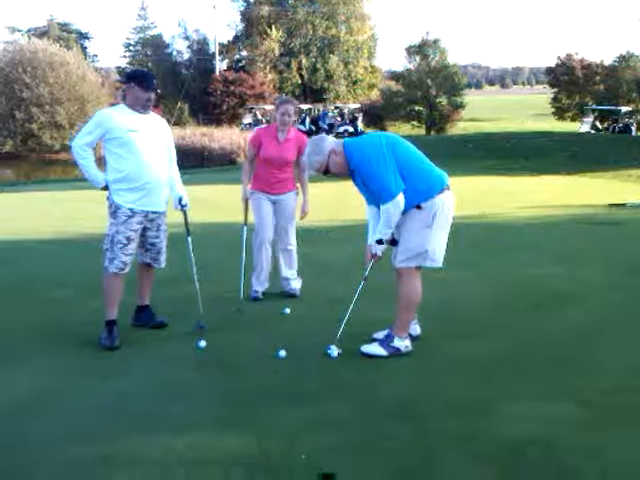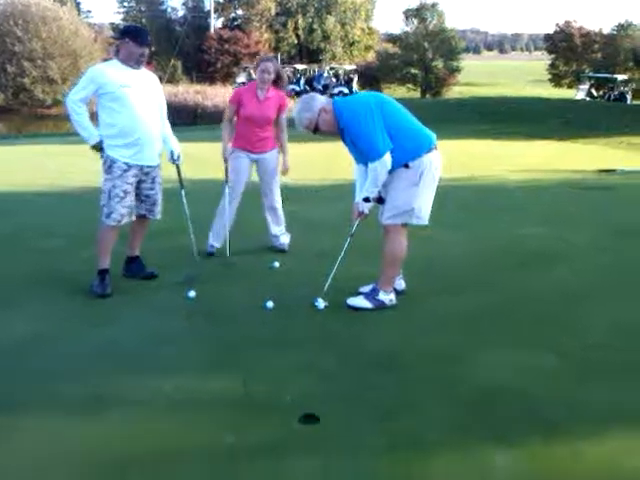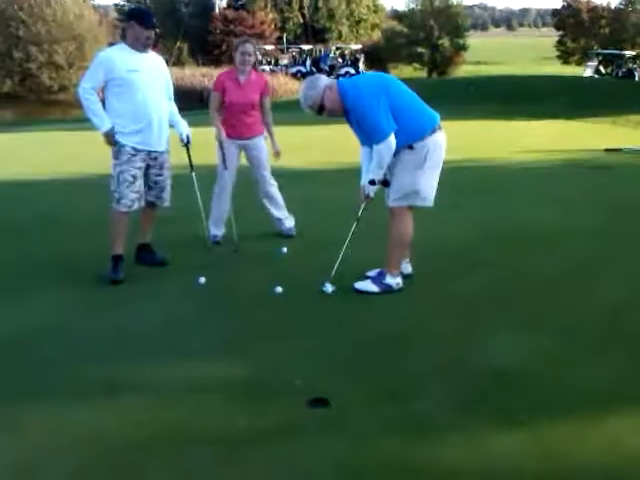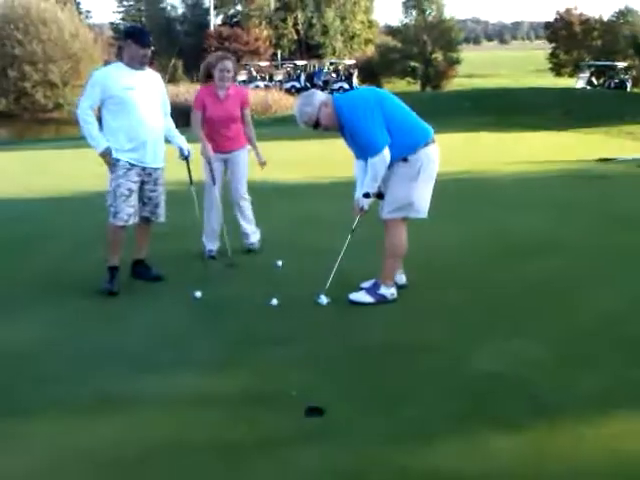
dt=0.2s
person 1, frame 1
left shoulder: (160, 123)
right shoulder: (108, 117)
left elbow: (170, 161)
right elbow: (79, 145)
left wrist: (179, 191)
right wrist: (99, 179)
left hip: (157, 205)
right hip: (126, 205)
left knee: (150, 260)
right knee: (117, 264)
left ankle: (142, 310)
right ankle: (110, 324)
person 1, frame 2
left shoulder: (151, 78)
right shoulder: (101, 73)
left elbow: (161, 116)
right elbow: (74, 102)
left wrist: (172, 144)
right wrist: (93, 137)
left hip: (151, 160)
right hip: (120, 159)
left knee: (144, 212)
right knee: (113, 216)
left ankle: (132, 261)
right ankle: (102, 273)
person 1, frame 3
left shoulder: (158, 61)
right shoulder: (109, 58)
left elbow: (168, 100)
right elbow: (86, 91)
left wrist: (181, 125)
right wrist: (105, 126)
left hip: (159, 145)
right hip: (129, 144)
left knee: (154, 199)
right knee: (124, 202)
left ankle: (144, 248)
right ankle: (116, 259)
person 1, frame 4
left shoulder: (155, 78)
right shoulder: (105, 76)
left elbow: (164, 116)
right elbow: (84, 111)
left wrist: (179, 140)
right wrist: (101, 146)
left hip: (154, 161)
right hip: (124, 160)
left knee: (148, 215)
right knee: (120, 217)
left ankle: (140, 263)
right ankle: (112, 272)
person 2, frame 1
left shoulder: (366, 153)
right shoulder: (355, 159)
left elbow: (393, 201)
right elbow: (374, 201)
left wrist: (381, 240)
right wrist: (372, 241)
left hip: (430, 201)
right hip: (416, 203)
left knee: (407, 267)
right knee: (404, 265)
left ankle: (399, 338)
right ankle: (409, 324)
person 2, frame 2
left shoulder: (355, 112)
right shoulder: (345, 120)
left elbow: (381, 160)
right elbow: (363, 160)
left wrist: (367, 198)
right wrist: (360, 199)
left hip: (418, 161)
right hip: (405, 163)
left knee: (394, 224)
right knee: (392, 222)
left ankle: (384, 292)
right ankle: (394, 280)
person 2, frame 3
left shoulder: (360, 93)
right shoulder: (351, 101)
left elbow: (385, 142)
right elbow: (368, 142)
left wrist: (373, 180)
right wrist: (365, 181)
left hip: (422, 142)
right hip: (410, 144)
left knee: (400, 207)
right knee: (398, 205)
left ankle: (391, 276)
right ankle: (401, 263)
person 2, frame 4
left shoulder: (354, 108)
right shoulder: (345, 116)
left elbow: (379, 155)
right elbow: (363, 156)
left wrist: (367, 193)
right wrist: (360, 194)
left hip: (415, 155)
right hip: (403, 157)
left knee: (394, 219)
right knee: (392, 217)
left ankle: (385, 287)
right ankle: (395, 275)
person 3, frame 1
left shoulder: (300, 139)
right shoulder: (260, 134)
left elbow: (302, 171)
right elbow: (248, 161)
left wrist: (305, 200)
right wrist: (245, 186)
left hip: (286, 194)
right hip: (261, 193)
left knee: (287, 240)
right knee: (263, 238)
left ankle: (291, 282)
right ankle: (258, 285)
person 3, frame 2
left shoulder: (280, 98)
right shoulder: (240, 93)
left elbow: (282, 130)
right elbow: (227, 120)
left wrist: (285, 157)
right wrist: (226, 144)
left hip: (268, 153)
right hip: (241, 152)
left knee: (272, 196)
right knee: (233, 194)
left ankle: (279, 237)
right ankle: (215, 240)
person 3, frame 3
left shoulder: (261, 80)
right shoulder: (222, 79)
left elbow: (265, 112)
right elbow: (213, 108)
left wrist: (274, 141)
right wrist: (219, 129)
left hip: (255, 137)
right hip: (229, 138)
left knee: (266, 180)
right knee: (224, 183)
left ankle: (285, 222)
right ankle: (216, 229)
person 3, frame 4
left shoulder: (241, 93)
right shoulder: (202, 94)
left elbow: (247, 125)
right elbow: (196, 125)
left wrist: (257, 151)
right wrist: (205, 144)
left hip: (238, 150)
right hip: (212, 152)
left knee: (240, 193)
right knee: (212, 197)
left ankle: (251, 236)
right ankle: (211, 243)
